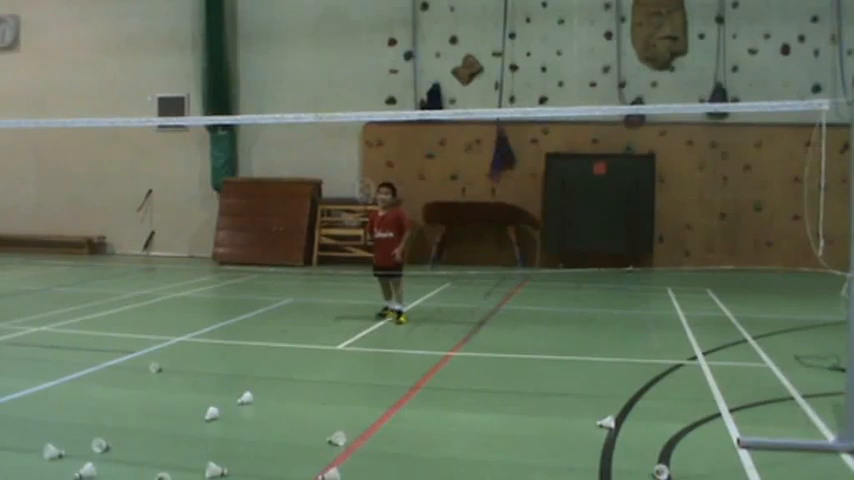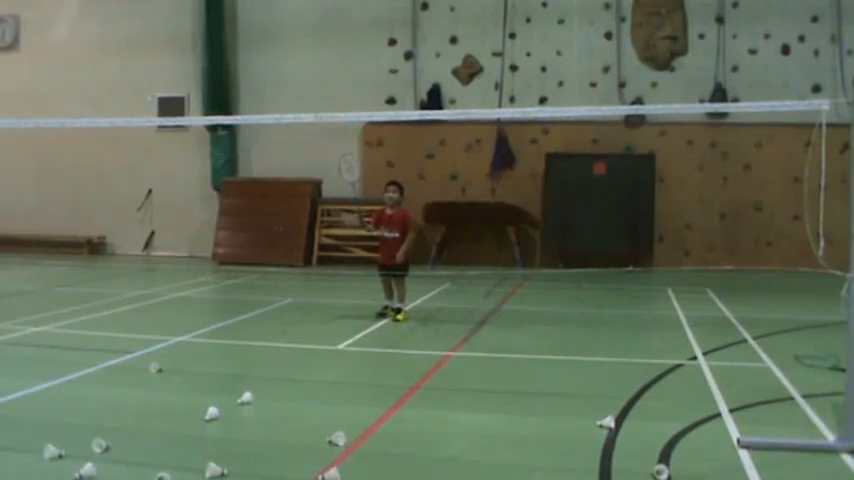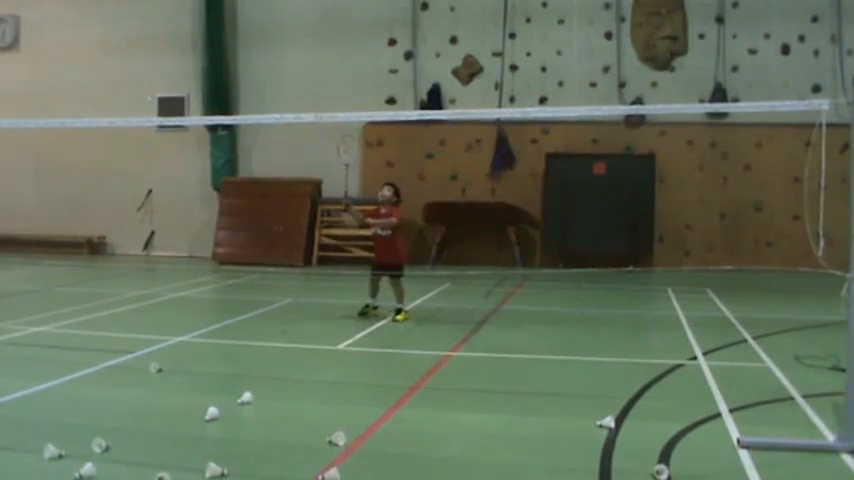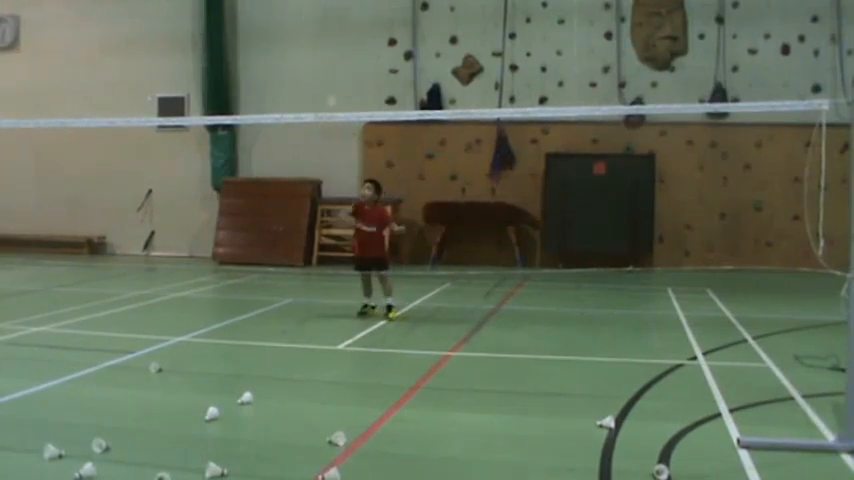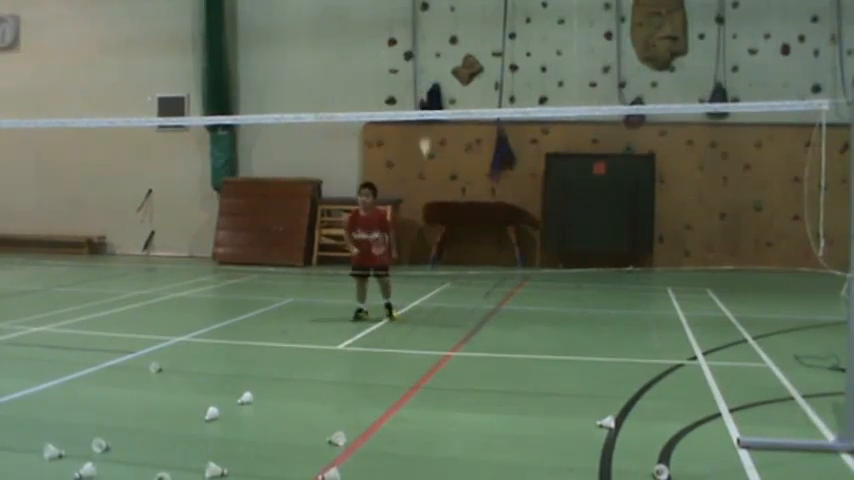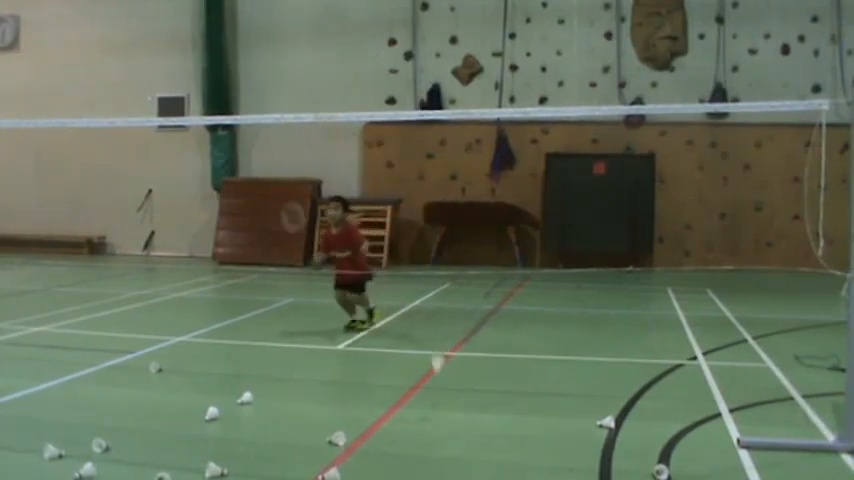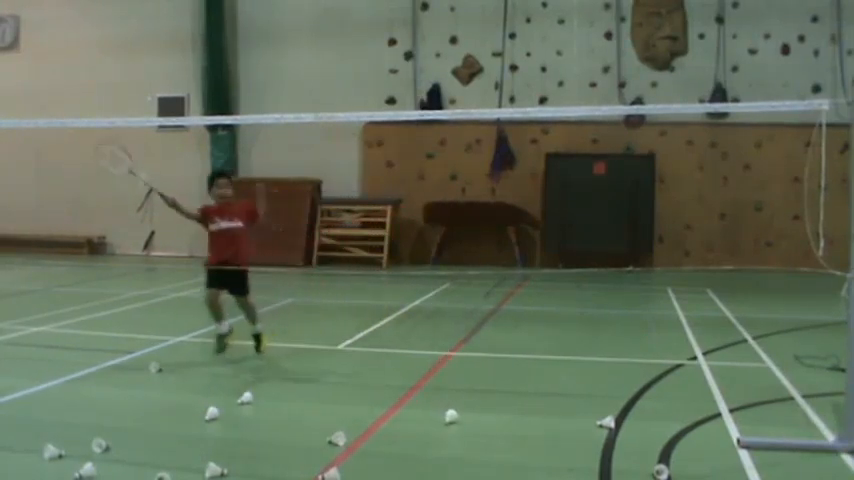
dt=0.7s
person 1, frame 1
left shoulder: (398, 214)
right shoulder: (374, 216)
left elbow: (407, 232)
right elbow: (370, 234)
left wrist: (400, 249)
right wrist: (368, 238)
left hip: (393, 256)
right hip: (379, 256)
left knee: (395, 281)
right knee: (383, 282)
left ankle: (399, 310)
right ankle: (389, 307)
person 1, frame 2
left shoulder: (405, 214)
right shoulder: (380, 213)
left elbow: (411, 233)
right elbow: (372, 228)
left wrist: (403, 251)
right wrist: (366, 226)
left hip: (399, 256)
right hip: (384, 255)
left knee: (399, 281)
right knee: (385, 280)
left ankle: (400, 309)
right ankle: (390, 306)
person 1, frame 3
left shoulder: (396, 211)
right shoulder: (376, 212)
left elbow: (393, 222)
right elbow: (361, 218)
left wrist: (375, 222)
right wrist: (350, 209)
left hip: (394, 255)
right hip: (380, 255)
left knee: (395, 281)
right knee: (373, 279)
left ankle: (401, 309)
right ankle: (372, 304)
person 1, frame 4
left shoulder: (380, 210)
right shoulder: (358, 207)
left elbow: (390, 224)
left wrist: (397, 229)
left hip: (377, 251)
right hip: (361, 251)
left knee: (383, 277)
right knee: (364, 277)
left ankle: (390, 306)
right ankle: (368, 304)
person 1, frame 5
left shoulder: (380, 215)
right shoulder: (354, 215)
left elbow: (389, 232)
right elbow: (347, 234)
left wrist: (393, 249)
right wrist: (352, 247)
left hip: (378, 255)
right hip: (360, 256)
left knee: (384, 280)
right knee: (360, 282)
left ankle: (388, 304)
right ankle: (362, 309)
person 1, frame 6
left shoulder: (351, 230)
right shoulder: (328, 234)
left elbow: (363, 243)
right elbow: (324, 252)
left wrist: (364, 249)
right wrist: (319, 259)
left hip: (357, 267)
right hip: (341, 269)
left knee: (355, 297)
right knee: (340, 296)
left ankle: (369, 307)
right ankle: (355, 319)
person 1, frame 7
left shoulder: (243, 206)
right shoulder: (209, 210)
left elbow: (257, 216)
right elbow: (194, 215)
left wrist: (260, 197)
right wrist: (176, 206)
left hip: (237, 261)
right hip: (216, 262)
left knee: (242, 299)
right knee: (211, 297)
left ankle: (257, 331)
right ankle: (223, 329)
